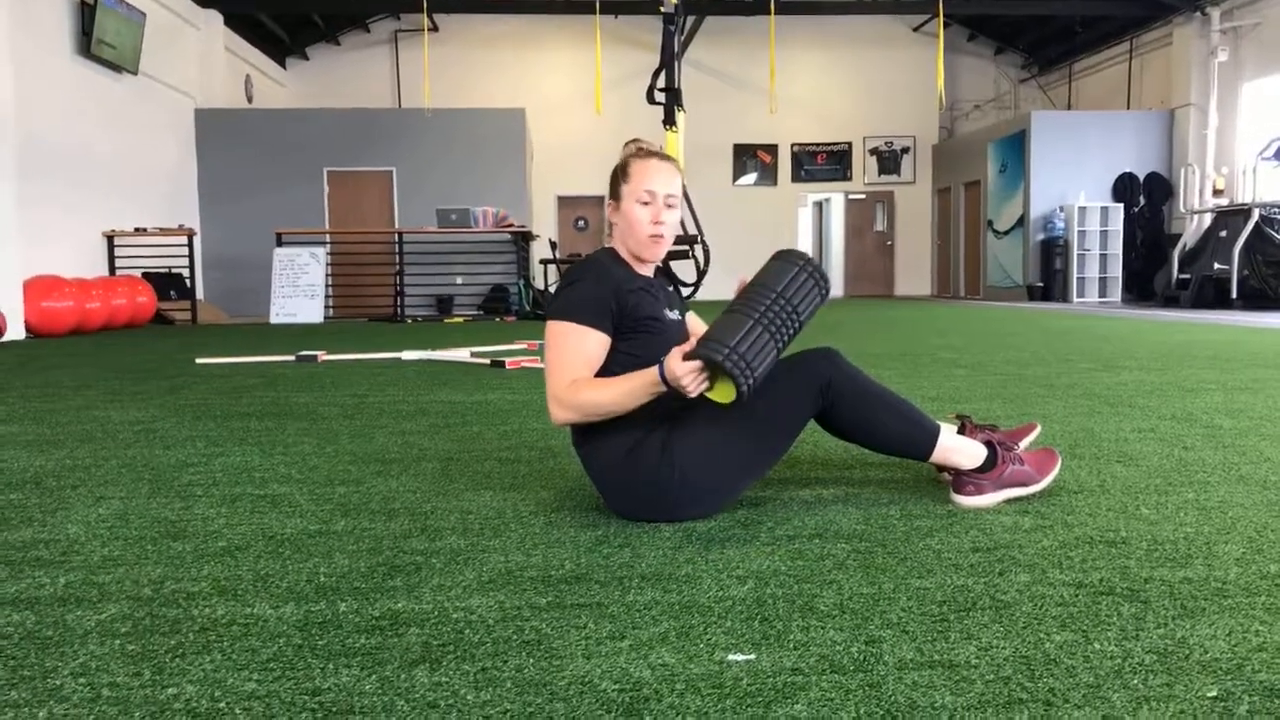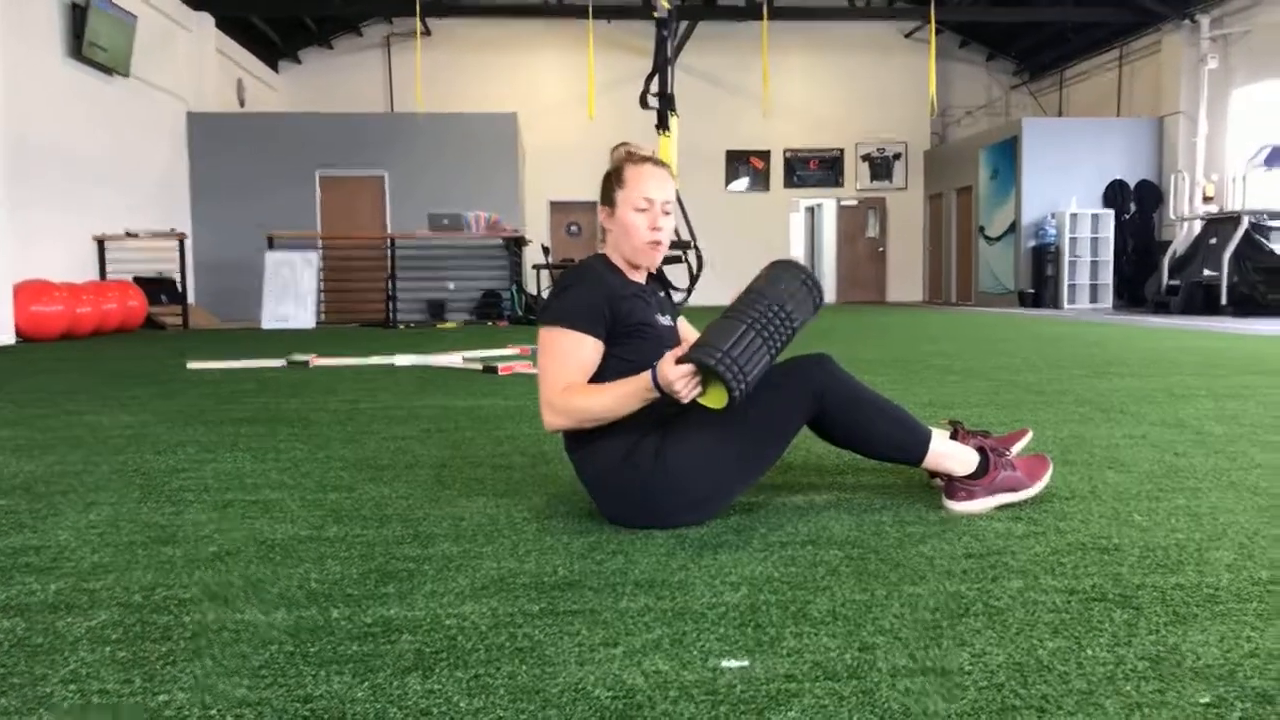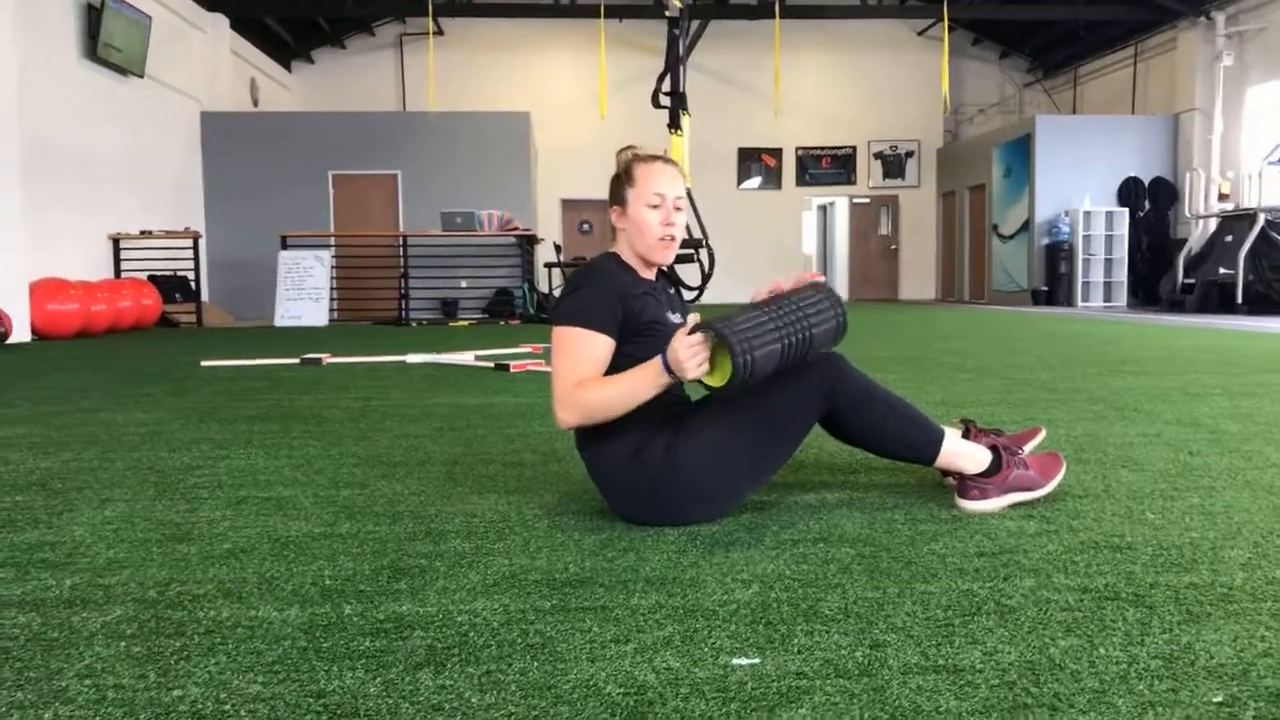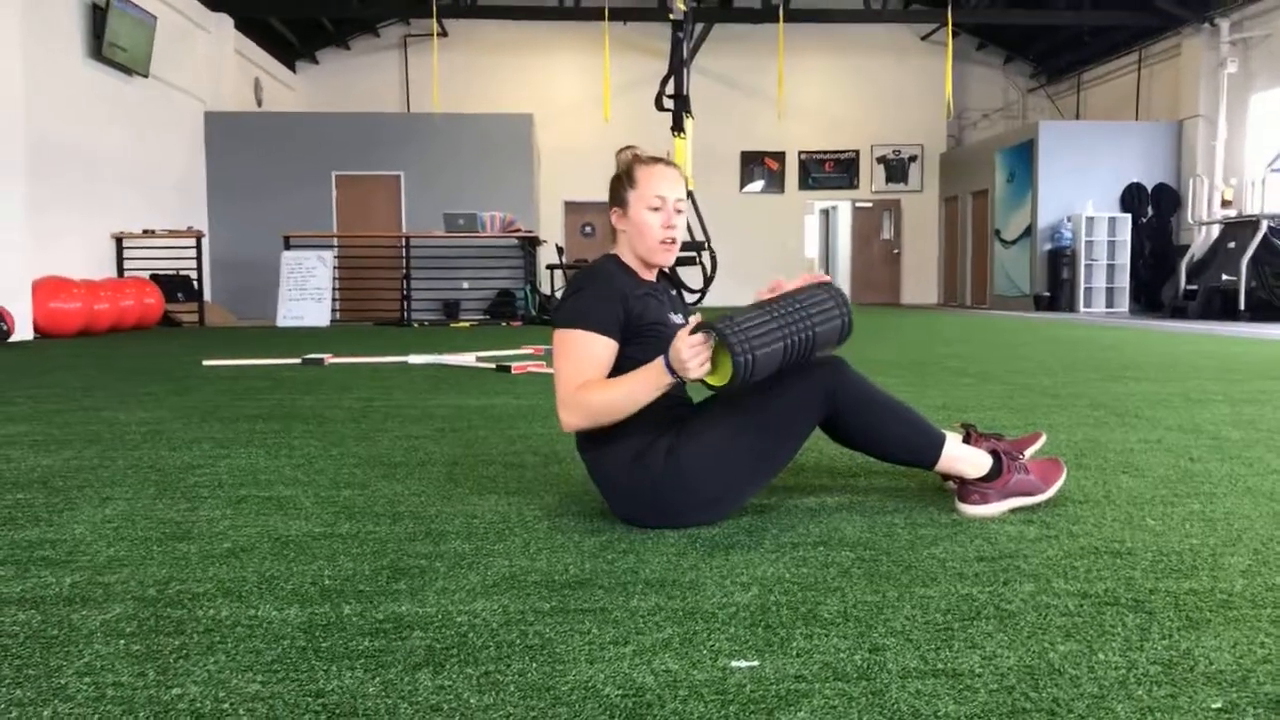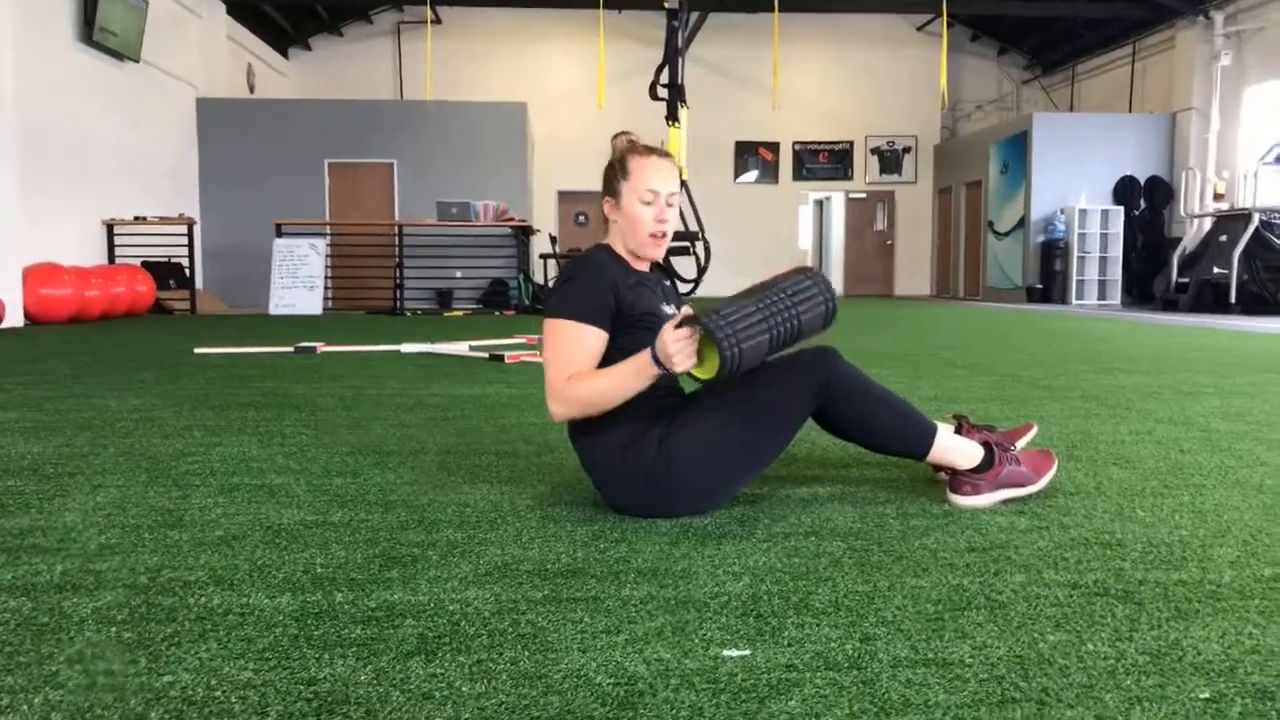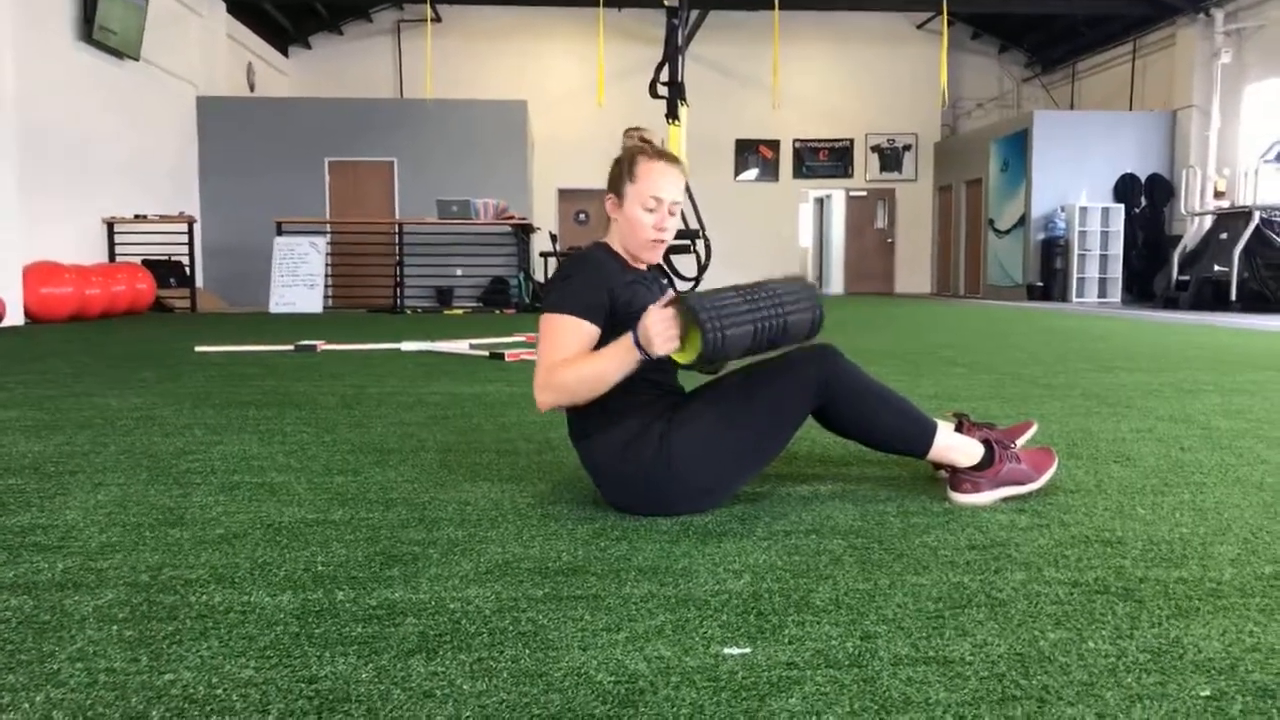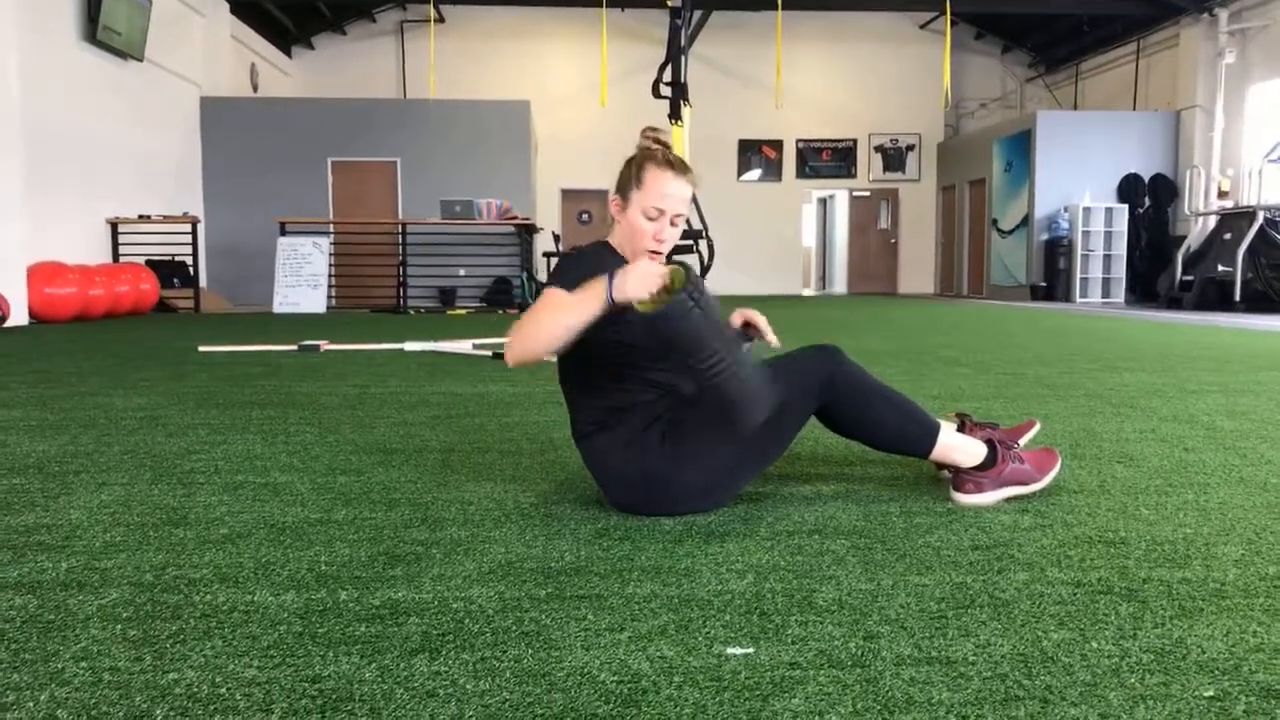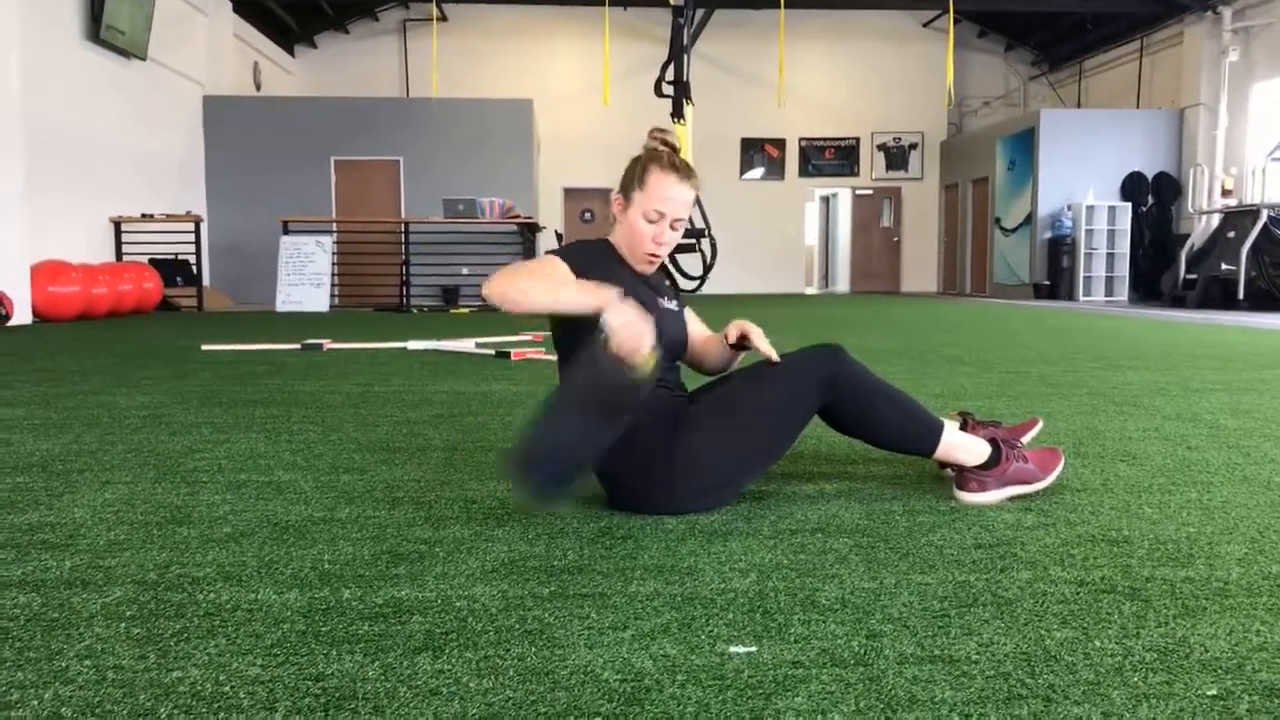
dt=0.2s
person 1, frame 1
left shoulder: (653, 282)
right shoulder: (594, 282)
right elbow: (563, 402)
right wrist: (662, 378)
left hip: (669, 448)
right hip: (648, 477)
left knee: (814, 372)
right knee: (820, 372)
left ankle: (961, 442)
right ankle: (978, 463)
person 1, frame 2
left shoulder: (644, 288)
right shoulder: (587, 288)
right elbow: (557, 408)
right wrist: (655, 383)
left hip: (660, 455)
right hip: (641, 481)
left knee: (807, 378)
right knee: (814, 378)
left ankle: (952, 448)
right ankle: (970, 470)
person 1, frame 3
left shoulder: (655, 286)
right shoulder: (597, 287)
left elbow: (715, 358)
right elbow: (569, 407)
right wrist: (667, 366)
left hip: (672, 451)
right hip: (653, 480)
left knee: (815, 376)
right knee: (825, 377)
left ankle: (965, 446)
right ankle: (982, 469)
person 1, frame 4
left shoulder: (656, 287)
right shoulder: (599, 289)
left elbow: (715, 360)
right elbow: (574, 410)
right wrist: (669, 368)
left hip: (674, 452)
right hip: (655, 481)
left knee: (819, 379)
right knee: (826, 380)
left ankle: (966, 449)
right ankle: (983, 474)
person 1, frame 5
left shoulder: (649, 278)
right shoulder: (591, 278)
left elbow: (705, 349)
right elbow: (562, 400)
right wrist: (657, 361)
left hip: (667, 443)
right hip: (647, 471)
left knee: (813, 371)
right knee: (820, 371)
left ankle: (959, 441)
right ankle: (975, 465)
person 1, frame 6
left shoulder: (649, 277)
right shoulder: (587, 274)
right elbow: (550, 389)
right wrist: (639, 345)
left hip: (667, 441)
right hip: (646, 468)
left knee: (808, 369)
right knee: (819, 368)
left ankle: (959, 439)
right ankle: (974, 462)
person 1, frame 7
left shoulder: (657, 276)
right shoulder: (590, 267)
right elbow: (519, 347)
left wrist: (734, 330)
right wrist: (609, 290)
left hip: (671, 440)
right hip: (648, 469)
left knee: (814, 368)
right knee: (822, 370)
left ankle: (961, 439)
right ankle: (978, 462)
person 1, frame 8
left shoulder: (655, 280)
right shoulder: (591, 263)
left elbow: (706, 359)
right elbow: (503, 288)
left wrist: (732, 339)
right wrist: (608, 304)
left hip: (673, 442)
right hip: (653, 469)
left knee: (822, 369)
right knee: (826, 369)
left ankle: (965, 437)
right ankle: (983, 462)
